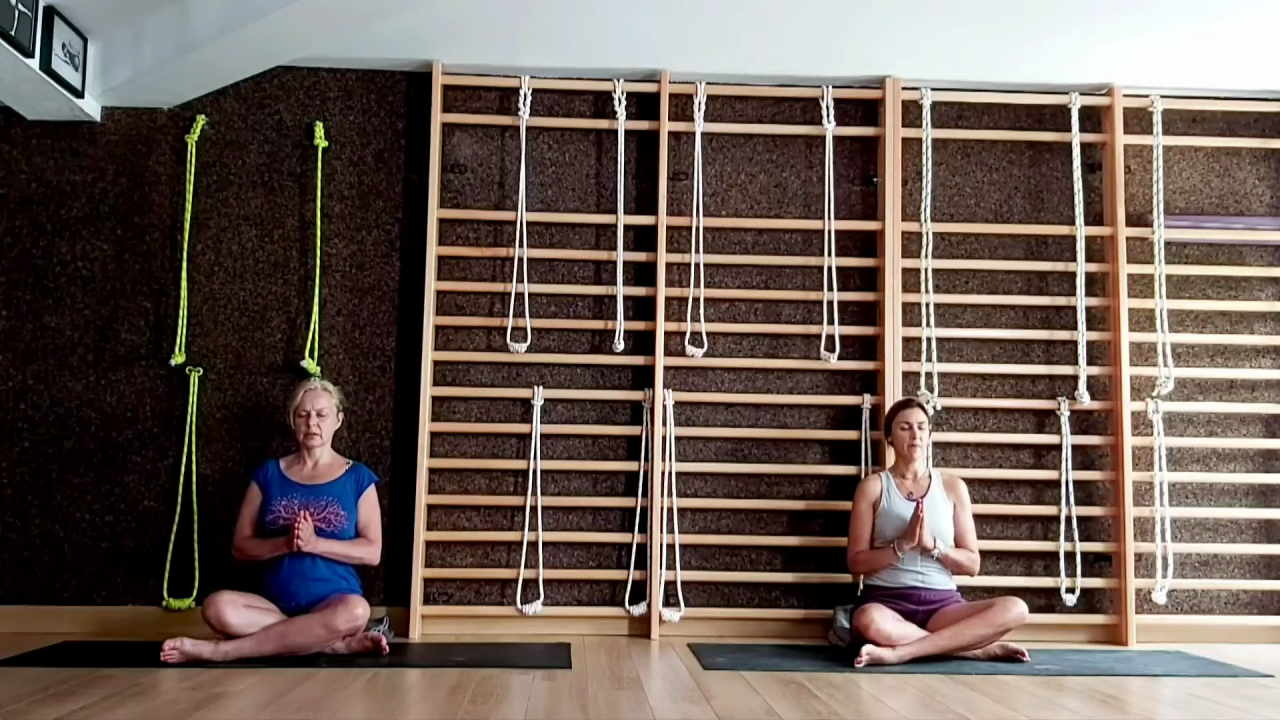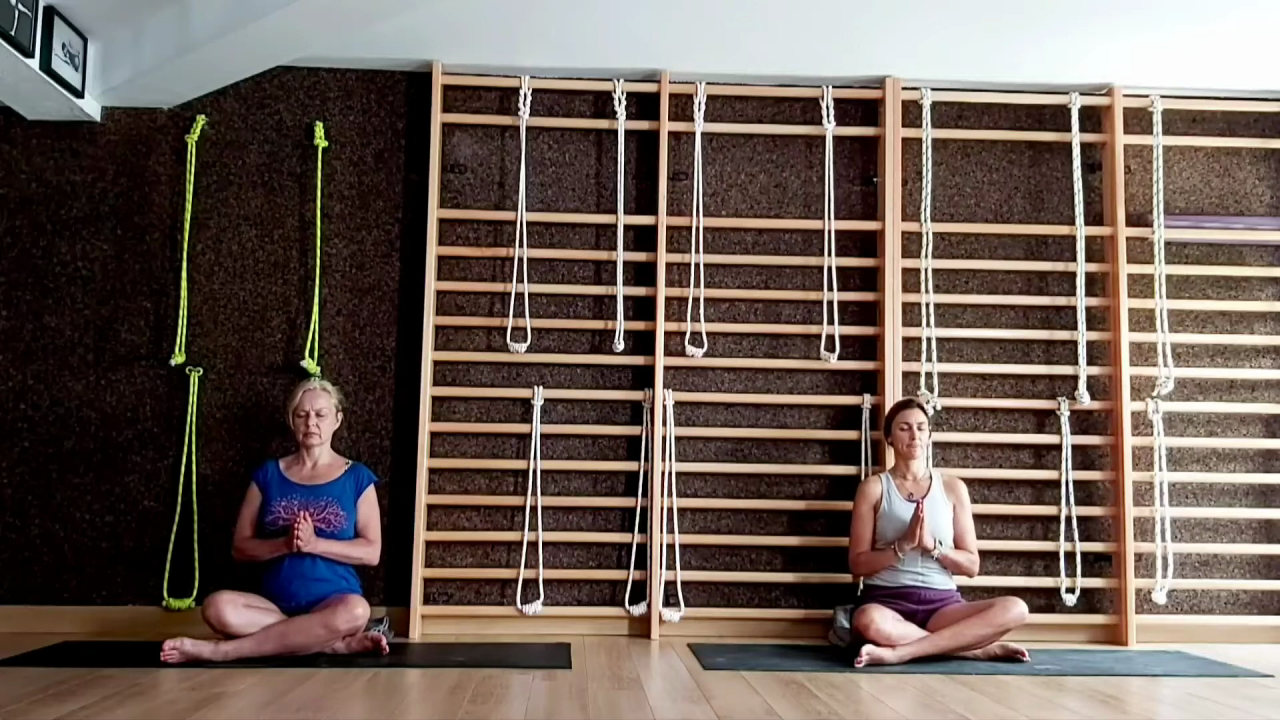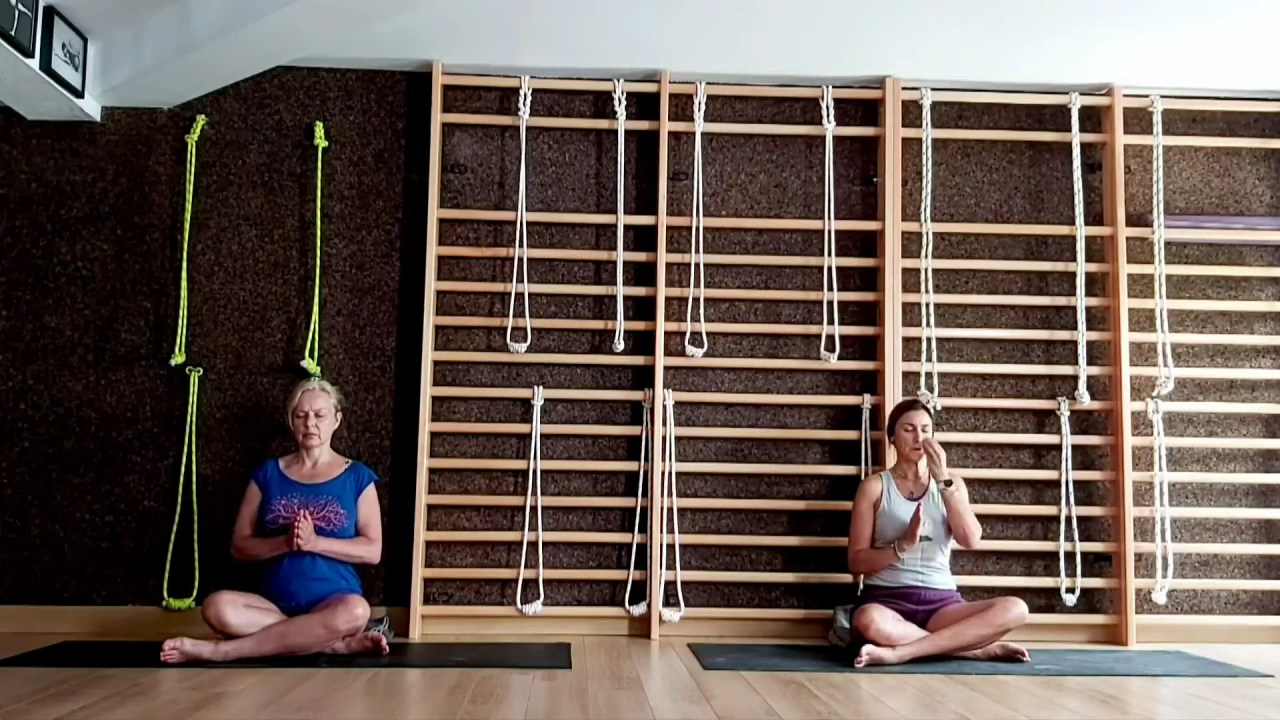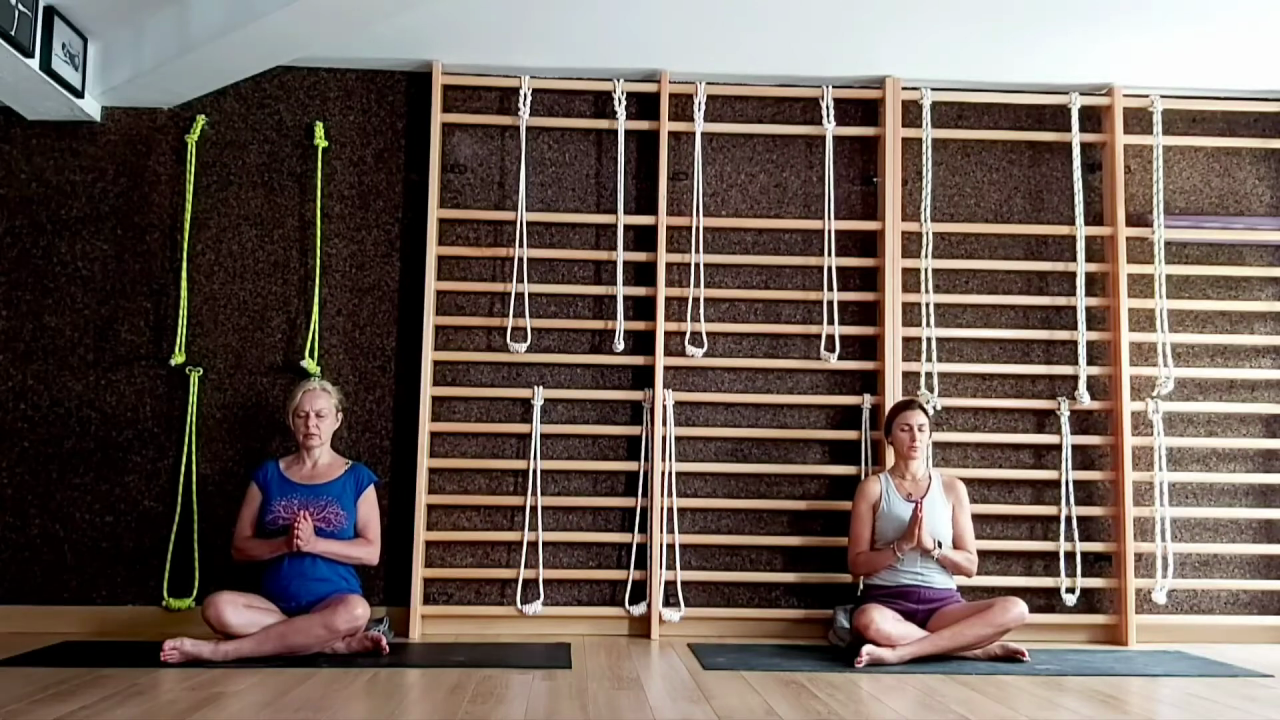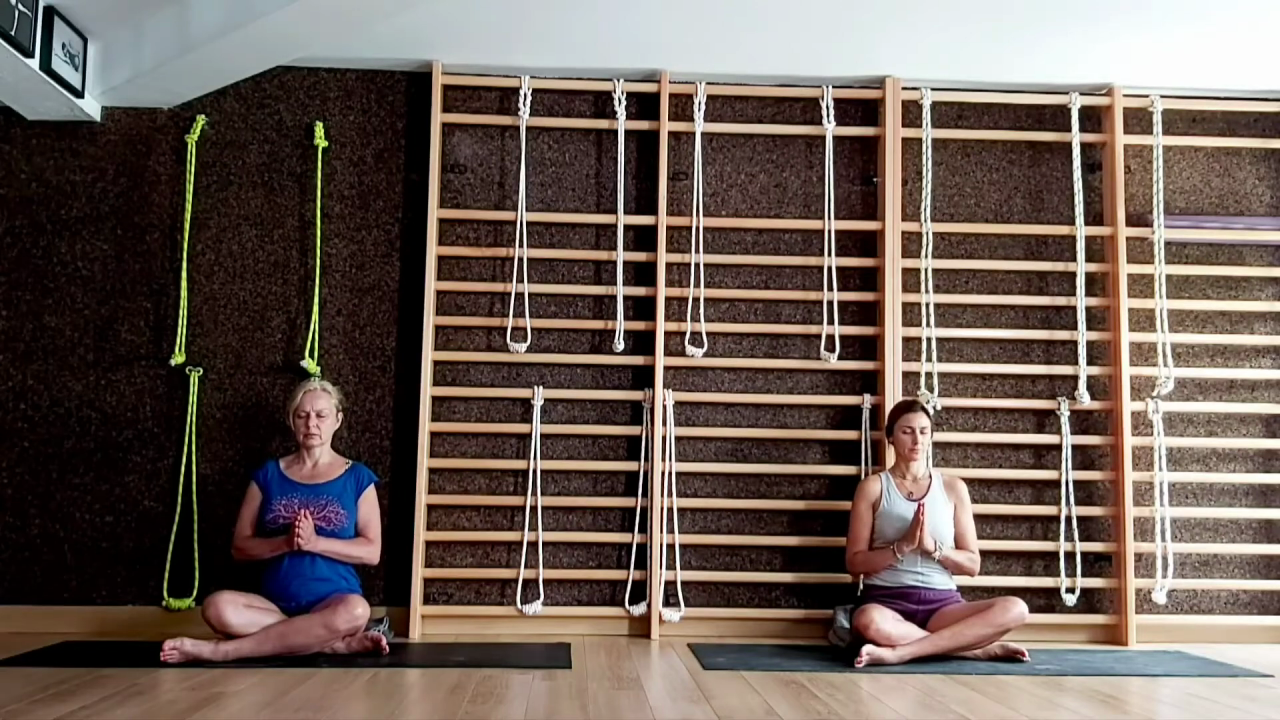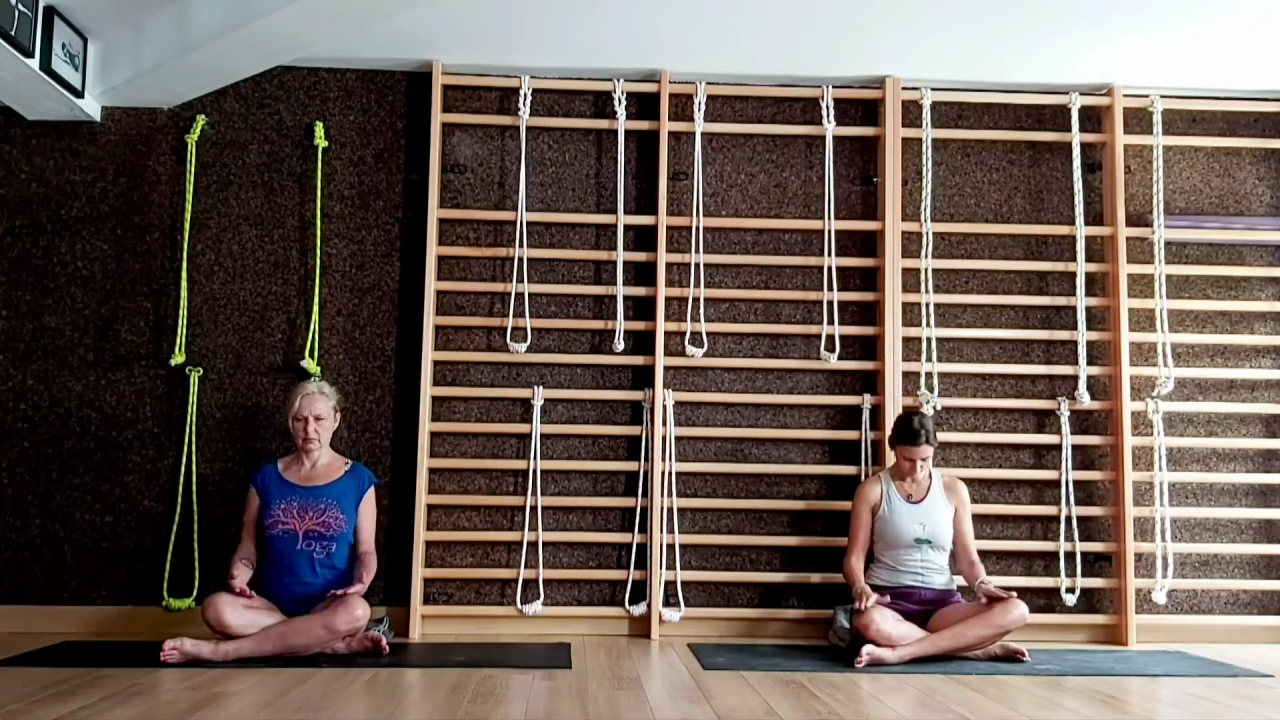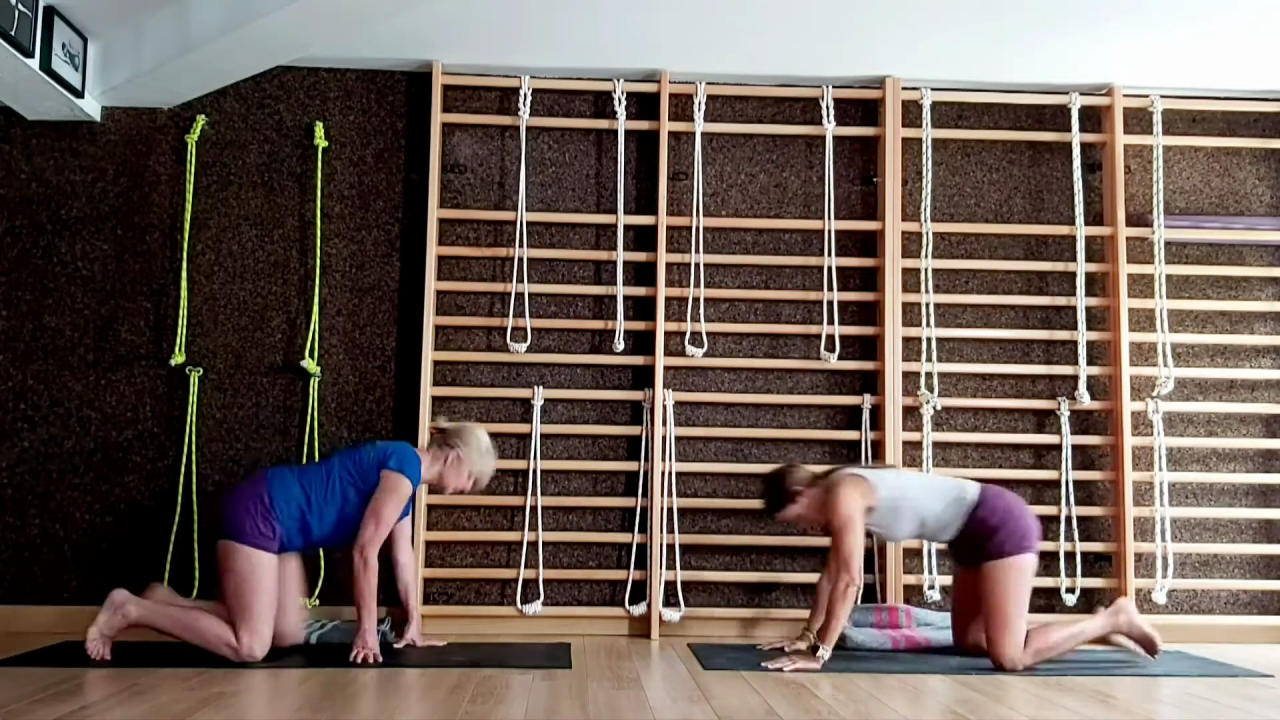
dt=0.1s
person 1, frame 1
left shoulder: (358, 478)
right shoulder: (268, 474)
left elbow: (372, 552)
right elbow: (241, 546)
left wrist: (315, 544)
right wrist: (284, 544)
left hip: (333, 602)
right hip: (274, 602)
left knee: (355, 611)
right knee: (218, 607)
left ankle: (222, 650)
right ankle: (336, 642)
person 1, frame 2
left shoulder: (358, 478)
right shoulder: (268, 475)
left elbow: (371, 551)
right elbow: (240, 547)
left wrist: (314, 544)
right wrist: (284, 544)
left hip: (333, 602)
right hip: (274, 603)
left knee: (355, 611)
right knee: (218, 607)
left ankle: (220, 650)
right ankle: (337, 642)
person 1, frame 3
left shoulder: (358, 477)
right shoulder: (267, 474)
left elbow: (372, 550)
right elbow: (240, 546)
left wrist: (314, 542)
right wrist: (284, 543)
left hip: (332, 601)
right hip: (274, 603)
left knee: (354, 612)
right knee: (218, 607)
left ankle: (220, 650)
right ankle: (336, 642)
person 1, frame 4
left shoulder: (357, 478)
right shoulder: (268, 475)
left elbow: (371, 551)
right elbow: (240, 547)
left wrist: (313, 543)
right wrist: (285, 543)
left hip: (332, 602)
right hip: (274, 604)
left knee: (355, 611)
right knee: (218, 607)
left ankle: (219, 651)
right ankle: (338, 642)
person 1, frame 5
left shoulder: (358, 478)
right shoulder: (268, 475)
left elbow: (372, 551)
right elbow: (240, 547)
left wrist: (315, 542)
right wrist: (285, 543)
left hip: (332, 602)
right hip: (274, 604)
left knee: (354, 612)
right knee: (219, 607)
left ankle: (219, 651)
right ankle: (338, 643)
person 1, frame 6
left shoulder: (360, 480)
right shoulder: (269, 477)
left elbow: (368, 553)
right elbow: (248, 548)
left wrist: (360, 585)
right wrist: (238, 577)
left hip: (327, 608)
right knee: (217, 609)
left ankle: (218, 652)
person 1, frame 7
left shoulder: (398, 477)
right shoulder: (405, 465)
left elbow: (403, 556)
right elbow: (365, 552)
left wrist: (413, 623)
right wrist: (365, 633)
left hip: (278, 523)
right hip: (261, 511)
left knee: (289, 633)
right knee: (248, 648)
left ankle: (165, 603)
right ankle: (132, 610)
person 2, frame 1
left shoulder: (953, 486)
right shoulder: (873, 486)
left elbow: (972, 564)
right elbow: (856, 562)
left wrist: (931, 545)
right wrist: (902, 544)
left hip: (941, 602)
right hip: (886, 600)
left knee: (1015, 609)
right knee: (870, 622)
left ankle: (900, 652)
right ankle: (981, 649)
person 2, frame 2
left shoulder: (954, 489)
right shoulder: (873, 487)
left elbow: (971, 566)
right elbow: (857, 564)
left wrist: (933, 545)
right wrist: (904, 545)
left hip: (942, 602)
right hip: (887, 600)
left knee: (1014, 608)
right knee: (870, 622)
left ankle: (899, 652)
right ankle: (980, 648)
person 2, frame 3
left shoulder: (952, 483)
right shoulder: (874, 486)
left elbow: (971, 540)
right elbow: (857, 562)
left wrist: (943, 480)
right wrist: (903, 544)
left hip: (941, 602)
right hip: (886, 600)
left knee: (1014, 609)
right knee: (870, 622)
left ankle: (898, 652)
right ankle: (981, 648)
person 2, frame 4
left shoulder: (952, 488)
right shoulder: (872, 488)
left elbow: (970, 565)
right elbow: (857, 563)
left wrist: (932, 546)
right wrist: (904, 545)
left hip: (942, 602)
right hip: (887, 601)
left knee: (1015, 608)
right knee: (870, 622)
left ankle: (897, 653)
right ankle: (982, 649)
person 2, frame 5
left shoulder: (953, 487)
right shoulder: (873, 487)
left elbow: (972, 564)
right elbow: (855, 562)
left wrist: (933, 547)
right wrist: (904, 546)
left hip: (941, 603)
right hip: (886, 601)
left knee: (1015, 608)
right knee: (869, 622)
left ankle: (899, 652)
right ankle: (982, 649)
person 2, frame 6
left shoulder: (954, 491)
right shoulder: (871, 490)
left elbow: (967, 558)
right elbow: (855, 559)
left wrist: (981, 585)
right wrist: (861, 588)
left hip: (940, 604)
right hip: (892, 603)
left knee: (1015, 611)
right knee: (871, 624)
left ankle: (898, 653)
right ankle: (984, 650)
person 2, frame 7
left shoulder: (841, 492)
right shoulder: (834, 491)
left elbow: (848, 579)
right elbow: (833, 572)
left wrist: (820, 651)
right wrist: (809, 634)
left hip: (1000, 521)
right hip: (973, 529)
left knee: (1010, 657)
right knee: (968, 640)
left ankle: (1115, 617)
